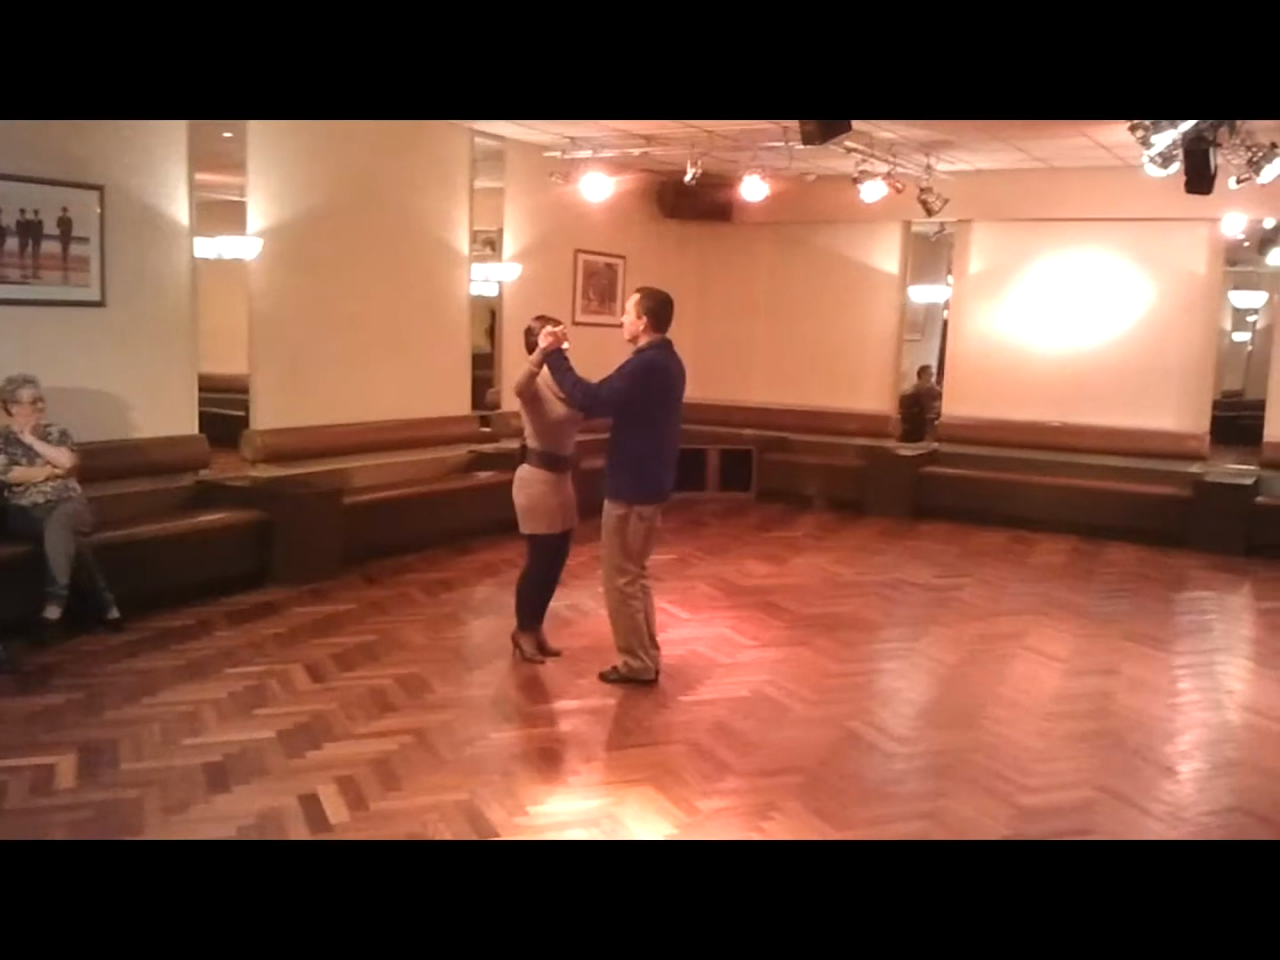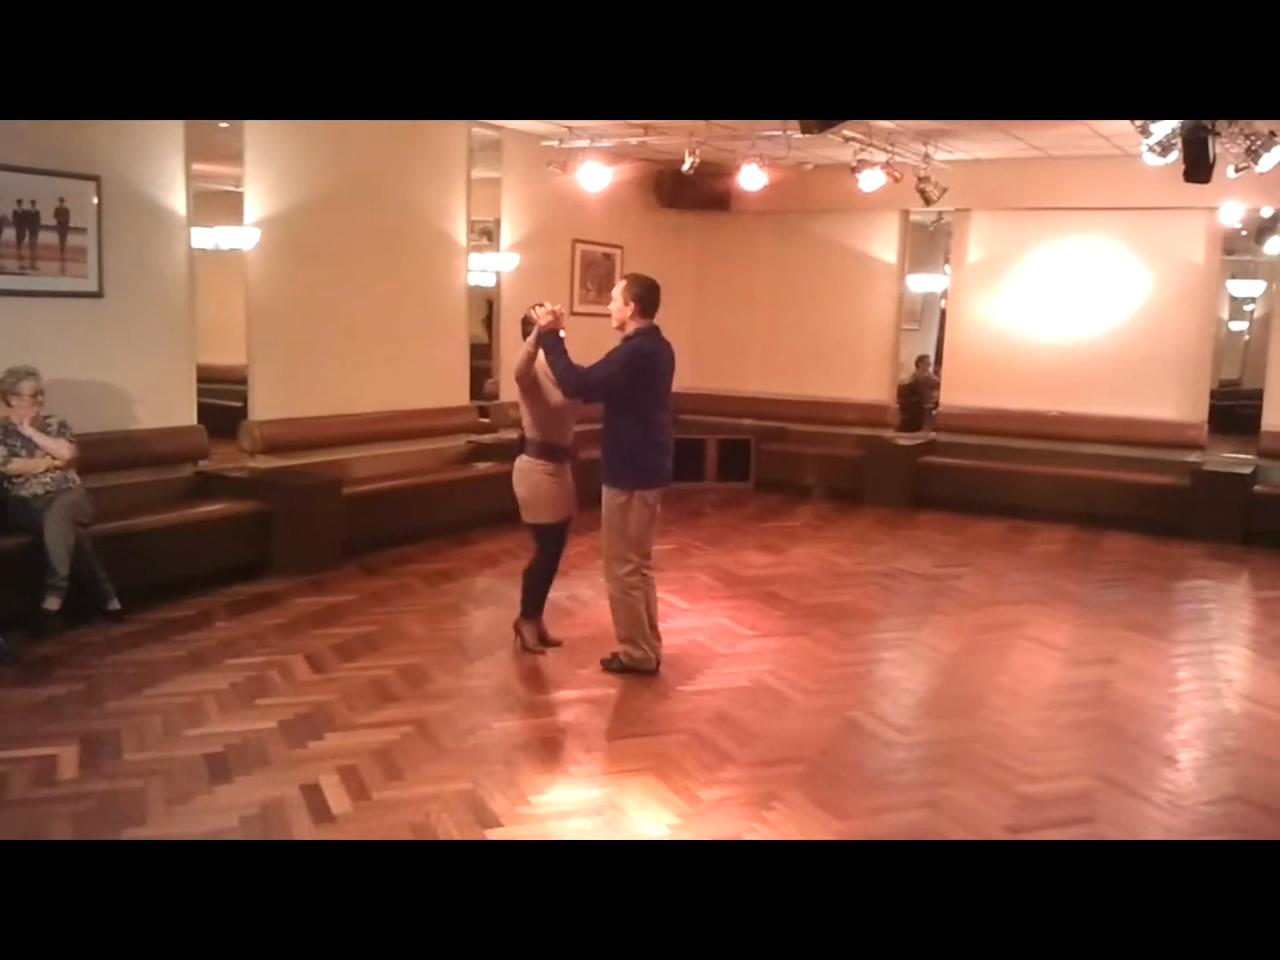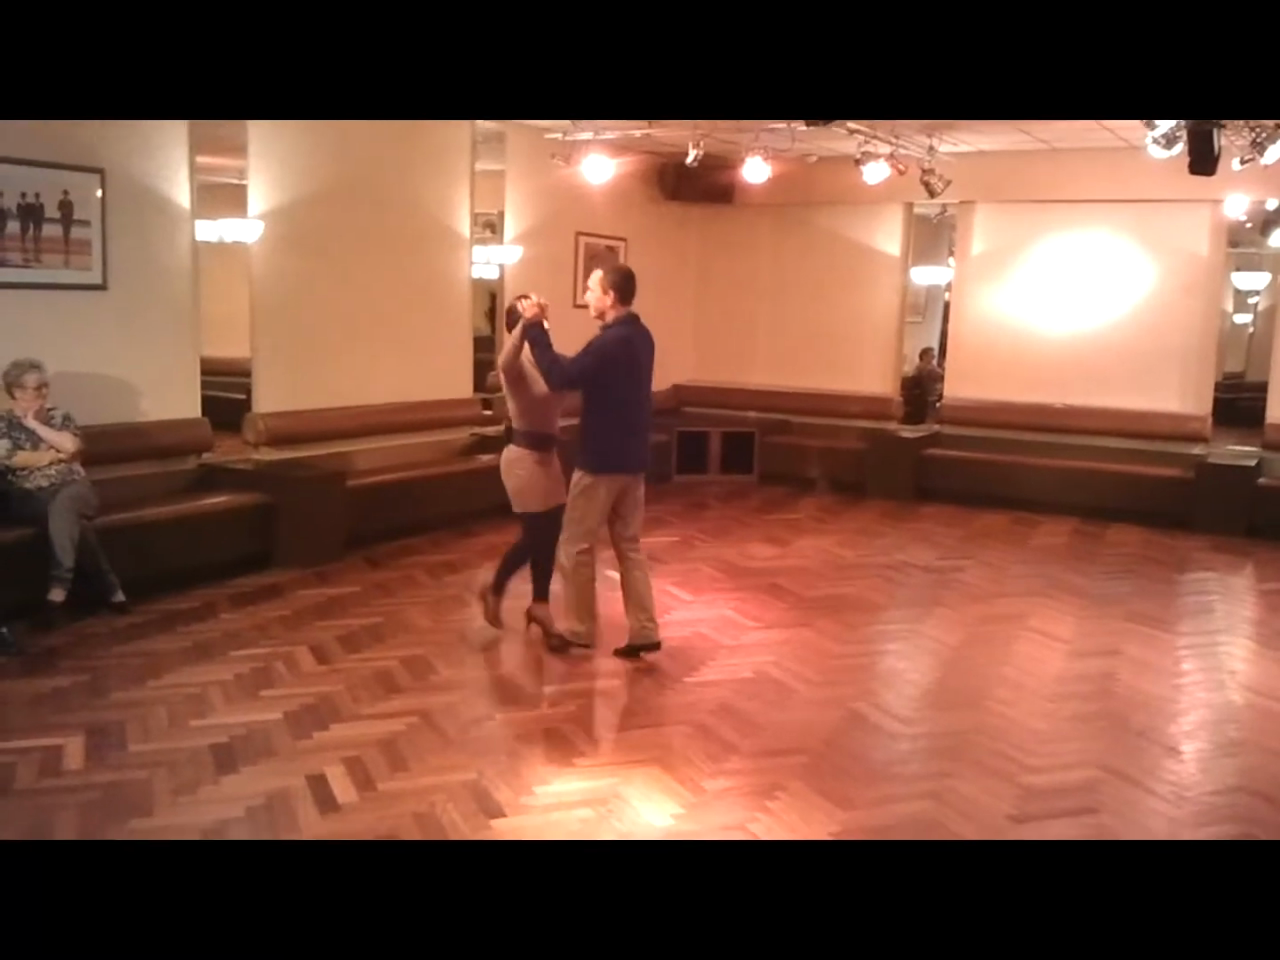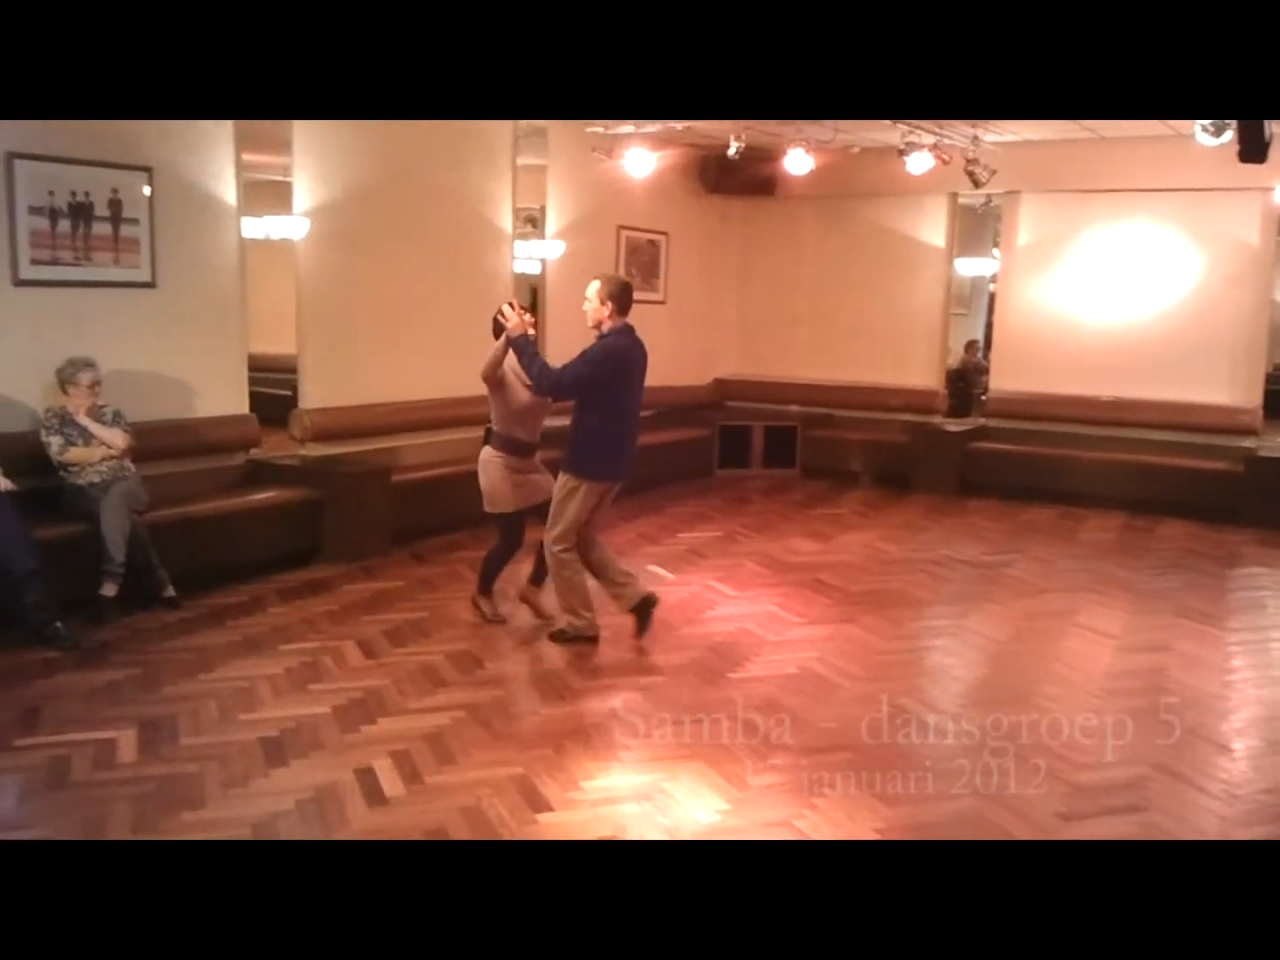
dt=0.4s
person 1, frame 1
left shoulder: (646, 366)
right shoulder: (667, 362)
left elbow: (588, 399)
right elbow: (612, 402)
left wrist: (555, 355)
left hip: (633, 486)
right hip: (652, 482)
left knee: (620, 578)
right knee: (634, 574)
left ankle: (636, 664)
right ankle: (646, 657)
person 1, frame 2
left shoulder: (634, 352)
right shoulder: (657, 348)
left elbow: (577, 385)
right elbow: (602, 386)
left wrist: (550, 336)
left hip: (629, 473)
right hip: (651, 469)
left knee: (622, 567)
right knee: (639, 563)
left ankle: (639, 654)
right ankle: (647, 648)
person 1, frame 3
left shoulder: (612, 342)
right shoulder: (639, 336)
left elbow: (561, 377)
left wrist: (534, 328)
left hip: (602, 460)
right hip: (633, 458)
left knee: (576, 545)
right knee: (629, 544)
left ankle: (580, 628)
right ankle: (644, 632)
person 1, frame 4
left shoulder: (608, 351)
right shoulder: (631, 346)
left elbow: (553, 384)
left wrist: (520, 339)
left hip: (589, 462)
right hip: (613, 460)
left knee: (560, 543)
right knee: (584, 537)
left ankle: (581, 623)
right ankle: (635, 595)
person 2, frame 1
right shoulder: (535, 382)
right elbow: (520, 388)
right wrist: (544, 350)
left hip: (561, 476)
right hip: (536, 477)
left knee: (557, 558)
right knee: (539, 559)
left ankle: (535, 627)
right ankle: (523, 630)
person 2, frame 2
right shoulder: (533, 371)
right elbow: (519, 372)
right wrist: (541, 332)
left hip: (560, 465)
right hip: (535, 466)
left knee: (554, 549)
right knee: (546, 549)
left ankle: (535, 618)
right ankle: (526, 619)
person 2, frame 3
right shoulder: (518, 363)
right elbow: (505, 361)
right wrist: (525, 321)
left hip: (547, 454)
right hip: (522, 456)
left knee: (550, 535)
right knee: (534, 537)
left ankle: (539, 606)
right ankle: (494, 590)
person 2, frame 4
right shoulder: (502, 370)
right elbow: (486, 373)
right wrist: (510, 336)
left hip: (529, 460)
right hip: (500, 461)
right knee: (512, 538)
left ankle: (533, 587)
right ankle: (482, 593)
person 3, frame 1
left shoulder: (56, 432)
left elbow: (68, 462)
left wrist: (31, 441)
right wrist: (51, 470)
left hip: (68, 503)
right hip: (27, 512)
left knee: (58, 522)
right knee: (63, 531)
left ankle: (56, 601)
right ankle: (103, 601)
person 3, frame 2
left shoulder: (55, 423)
left elbow: (67, 453)
left wrist: (31, 432)
right wrist: (50, 461)
left hip: (67, 495)
right hip: (26, 504)
left knee: (58, 513)
right knee: (63, 525)
left ankle: (55, 593)
right ankle: (103, 591)
person 3, frame 3
left shoulder: (60, 416)
left elbow: (72, 446)
left wrist: (35, 425)
right wrist: (54, 454)
left hip: (72, 487)
right hip: (31, 496)
left knee: (63, 505)
right knee: (67, 514)
left ankle: (60, 585)
right ankle: (109, 584)
person 3, frame 4
left shoulder: (110, 412)
right shoulder: (53, 418)
left elbow: (122, 442)
right elbow: (62, 454)
left wrist: (86, 421)
right wrist: (106, 451)
left hip: (123, 483)
right hip: (83, 491)
left knee: (114, 500)
right knee: (119, 512)
left ankle: (112, 581)
right ankle: (158, 579)
